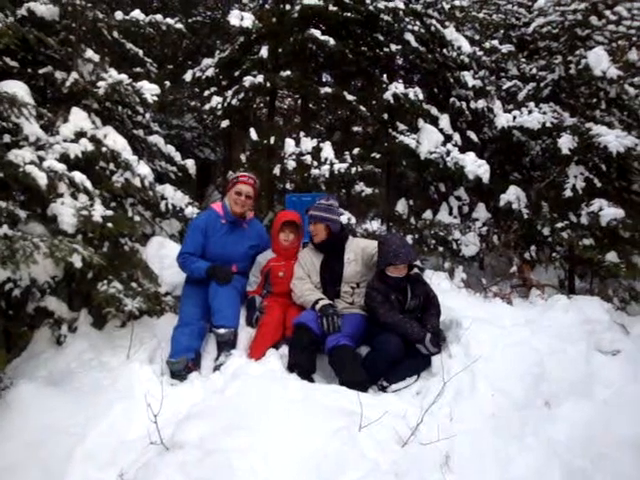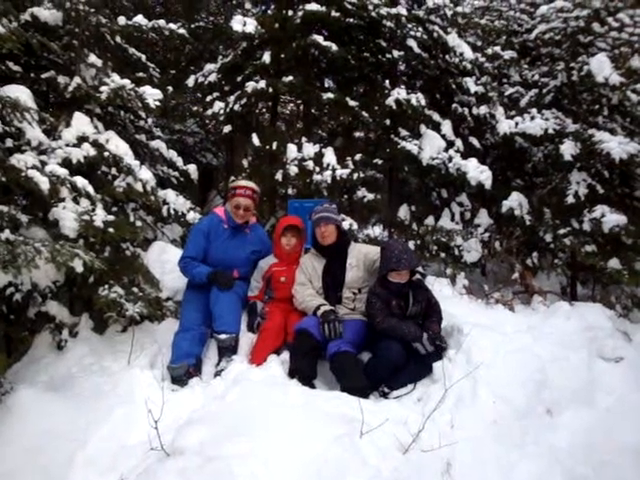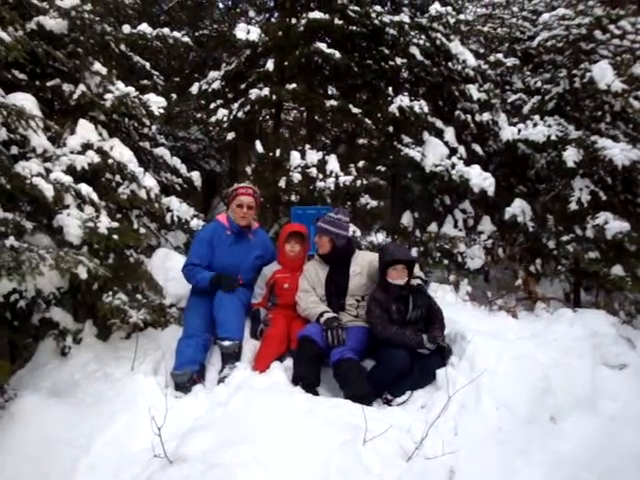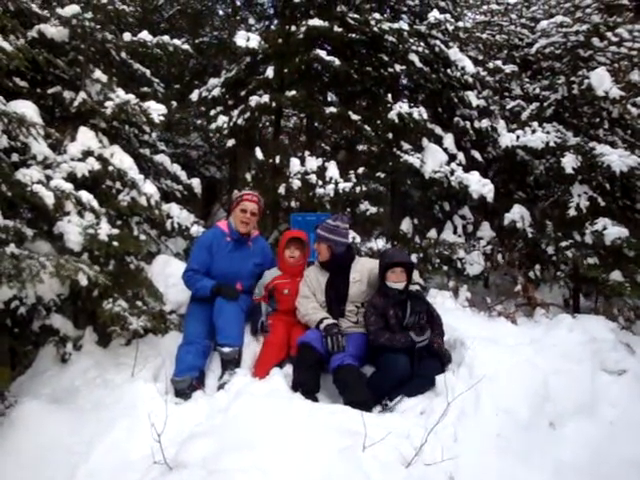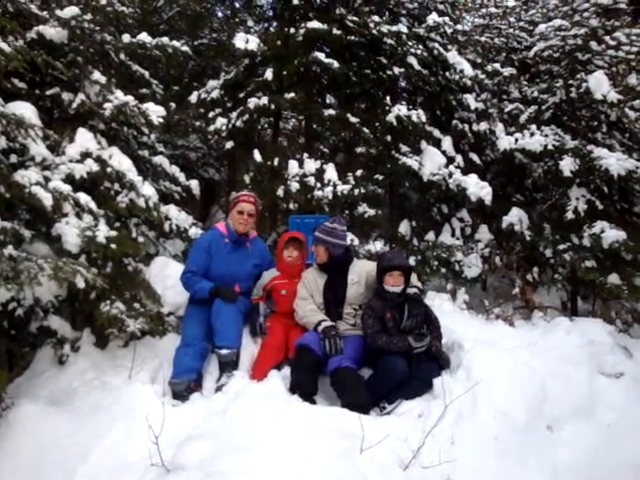
dt=0.7s
person 1, frame 1
left shoulder: (256, 229)
right shoulder: (205, 220)
right elbow: (185, 259)
right wrist: (211, 270)
left hip: (234, 283)
right hip: (201, 282)
left knee: (223, 286)
right knee: (191, 319)
left ankle: (226, 340)
right ankle: (182, 364)
person 1, frame 2
left shoulder: (258, 235)
right shoulder: (207, 225)
right elbow: (187, 263)
right wrist: (212, 275)
left hip: (236, 288)
right hip: (202, 286)
left knee: (224, 291)
right knee: (192, 323)
left ankle: (227, 347)
right ankle: (183, 369)
person 1, frame 3
left shoulder: (262, 239)
right shoulder: (210, 231)
right elbow: (191, 270)
right wrist: (216, 279)
left hip: (240, 296)
right hip: (206, 293)
left knee: (227, 297)
right knee: (196, 331)
left ankle: (230, 355)
right ankle: (186, 376)
person 1, frame 4
left shoulder: (261, 246)
right shoulder: (211, 237)
right elbow: (191, 276)
right wrist: (216, 288)
left hip: (239, 301)
right hip: (206, 299)
left knee: (226, 304)
right knee: (195, 337)
left ankle: (230, 362)
right ankle: (186, 382)
person 1, frame 5
left shoulder: (259, 247)
right shoulder: (209, 239)
right elbow: (189, 277)
right wrist: (215, 289)
left hip: (237, 304)
right hip: (204, 301)
left knee: (225, 306)
right knee: (193, 340)
left ankle: (228, 366)
right ankle: (183, 385)
person 2, frame 1
left shoulder: (359, 247)
right shoulder: (306, 255)
right elbow: (300, 287)
right wrist: (322, 305)
left hip: (354, 312)
right hip: (322, 315)
left knee: (337, 342)
right knee: (306, 322)
left ankle: (356, 389)
right ankle: (298, 379)
person 2, frame 2
left shoulder: (361, 253)
right shoulder: (308, 260)
right elbow: (302, 292)
right wrist: (323, 310)
left hip: (355, 318)
right hip: (323, 320)
left knee: (339, 348)
right knee: (306, 328)
left ankle: (356, 395)
right ankle: (300, 384)
person 2, frame 3
left shoulder: (365, 260)
right shoulder: (311, 267)
right elbow: (306, 299)
right wrist: (326, 318)
left hip: (357, 325)
right hip: (324, 326)
left knee: (342, 356)
right knee: (311, 333)
left ankle: (359, 402)
right ankle: (304, 391)
person 2, frame 4
left shoulder: (366, 267)
right shoulder: (312, 273)
right elbow: (306, 305)
right wrist: (326, 324)
left hip: (357, 331)
right hip: (326, 333)
left knee: (342, 361)
right knee: (309, 341)
left ankle: (360, 408)
right ankle: (303, 397)
person 2, frame 5
left shoulder: (363, 269)
right shoulder: (310, 275)
right elbow: (304, 307)
right wrist: (325, 326)
left hip: (355, 335)
right hip: (325, 335)
left knee: (340, 364)
right knee: (307, 343)
left ankle: (358, 411)
right ankle: (301, 399)
person 3, frame 1
left shoulder: (416, 279)
right shoulder: (376, 287)
left elbow: (432, 304)
right elbow: (389, 318)
left wrist: (429, 329)
right wrist: (420, 336)
left hip: (415, 331)
right hip: (386, 332)
left knee: (435, 342)
right knee: (392, 347)
left ankle: (390, 378)
person 3, frame 2
left shoulder: (418, 285)
right shoulder: (377, 292)
left elbow: (434, 310)
right elbow: (383, 323)
left wrist: (431, 333)
right wrist: (416, 335)
left hip: (416, 338)
right hip: (388, 339)
left knee: (434, 351)
right knee: (394, 353)
left ankle: (391, 385)
person 3, frame 3
left shoulder: (418, 291)
right shoulder: (378, 298)
left elbow: (436, 316)
right elbow: (383, 330)
left wrist: (434, 337)
right wrist: (418, 340)
left hip: (419, 345)
right hip: (391, 346)
left knee: (435, 359)
right knee: (399, 360)
left ankle: (393, 392)
person 3, frame 4
left shoulder: (417, 297)
right shoulder: (376, 303)
left elbow: (435, 322)
right elbow: (376, 337)
left wrist: (436, 344)
right wrist: (409, 337)
left hip: (417, 350)
right hip: (389, 352)
left knee: (434, 366)
right knee: (400, 366)
left ankle: (390, 398)
person 3, frame 5
left shoulder: (415, 301)
right shoulder: (374, 306)
left elbow: (433, 326)
right elbow: (374, 340)
left wrist: (435, 348)
right wrist: (408, 342)
left hip: (414, 354)
right hip: (387, 355)
left knee: (431, 369)
right knee: (398, 369)
left ankle: (388, 400)
person 4, frame 1
right shoulder: (265, 258)
right elbow: (254, 286)
right wrist: (253, 308)
left hip: (296, 302)
right hip: (273, 300)
left knee: (294, 319)
right knee: (273, 318)
right ankle: (256, 358)
person 4, frame 2
right shoulder: (267, 264)
right elbow: (255, 291)
right wrist: (254, 313)
left hip: (297, 307)
right hip: (275, 305)
left knee: (296, 325)
right knee: (274, 324)
right ankle: (257, 363)
person 4, frame 3
right shoulder: (271, 270)
right elbow: (259, 297)
right wrist: (257, 319)
left hip: (301, 313)
right hip: (279, 311)
left knee: (299, 333)
right knee: (276, 332)
right ankle: (260, 370)
person 4, frame 4
right shoulder: (272, 275)
right elbow: (259, 296)
right hip: (279, 317)
left knee: (299, 339)
right knee: (276, 339)
right ankle: (260, 376)
person 4, frame 5
right shoulder: (271, 276)
right elbow: (258, 296)
right wrist: (259, 316)
right hip: (278, 318)
left knee: (297, 341)
right knee: (274, 341)
right ankle: (258, 377)
